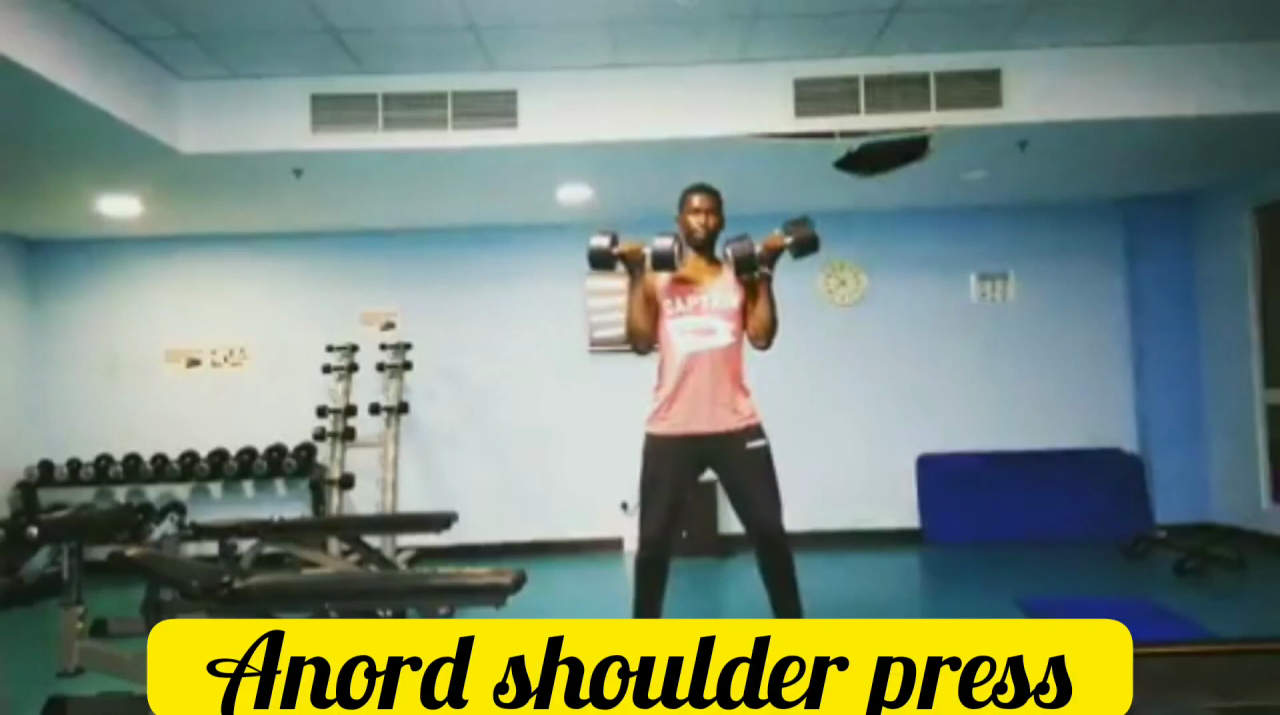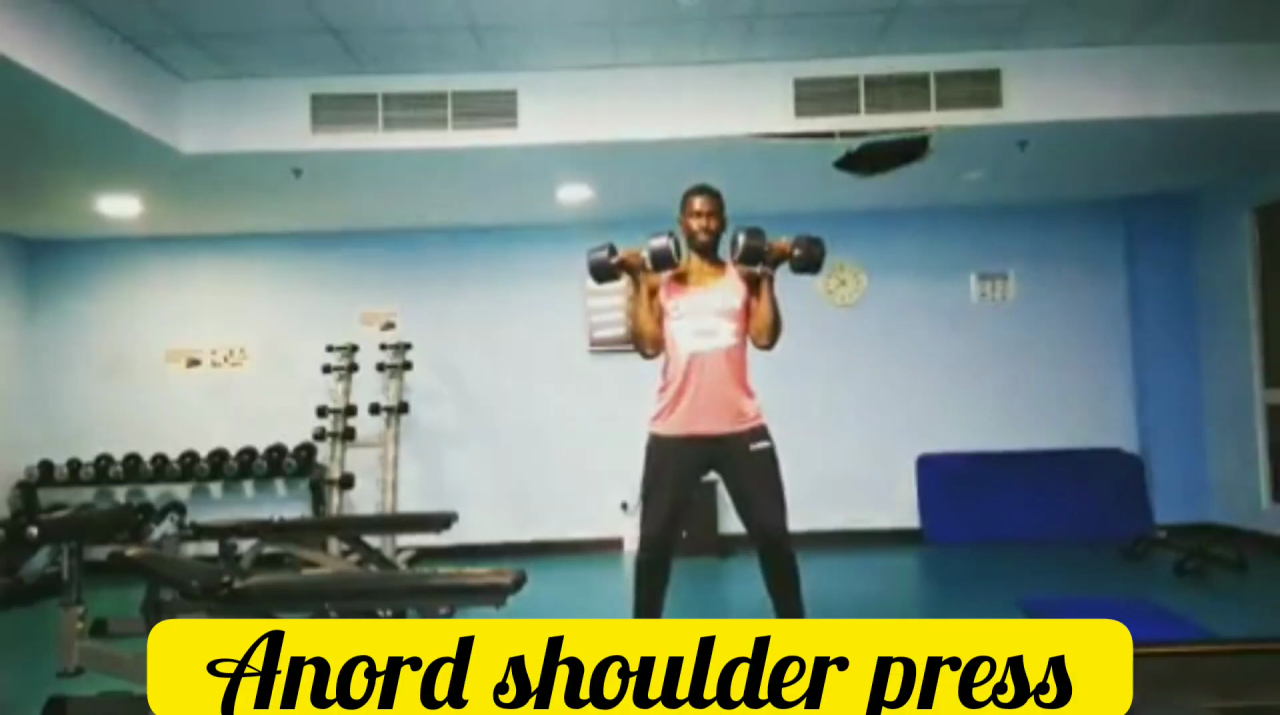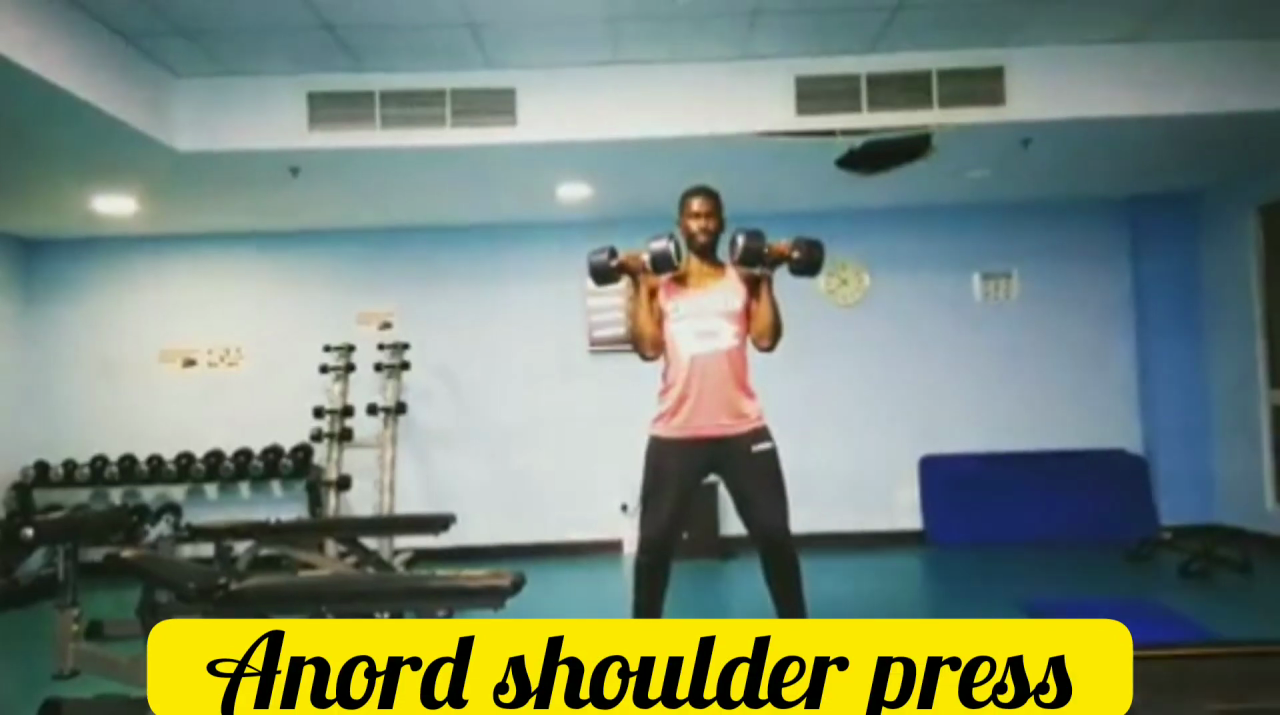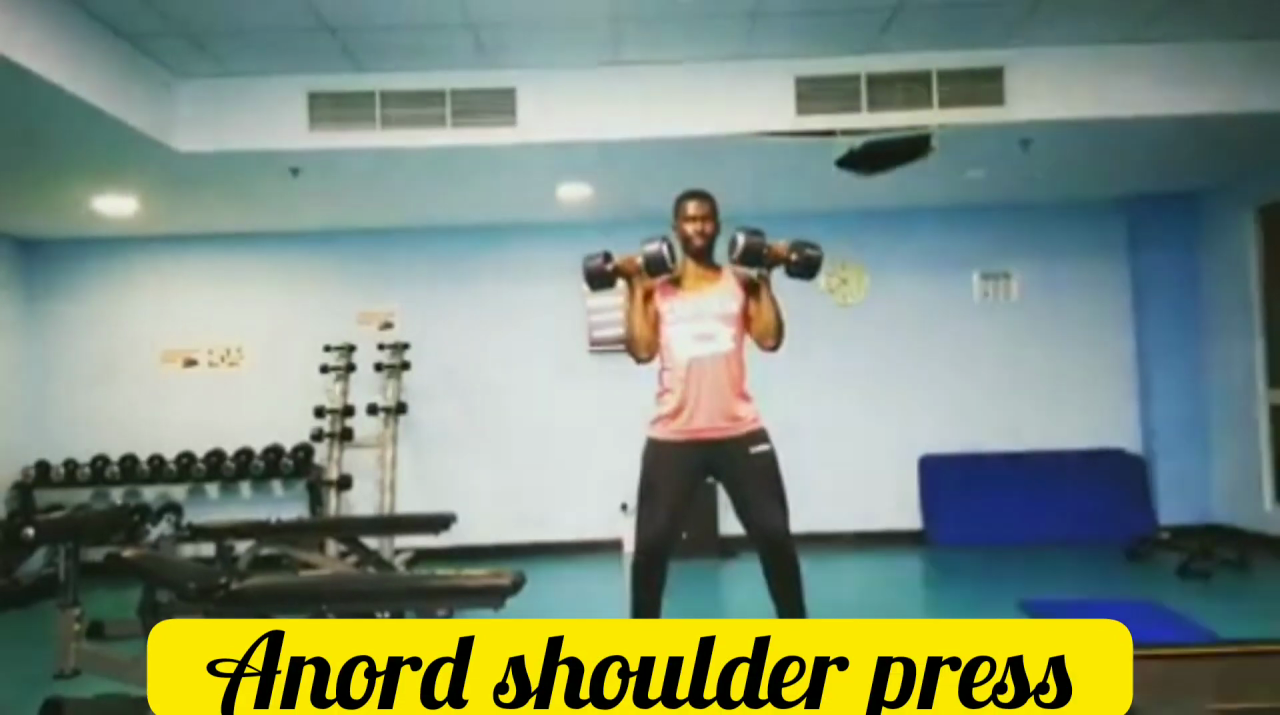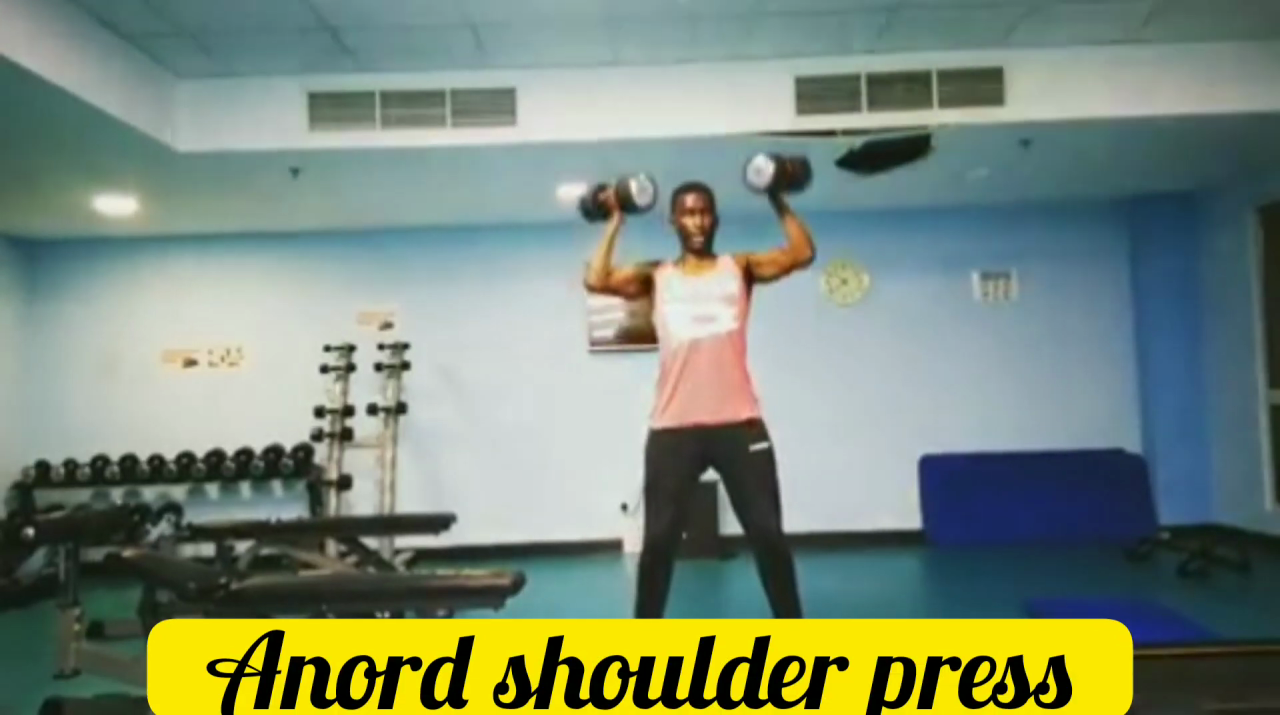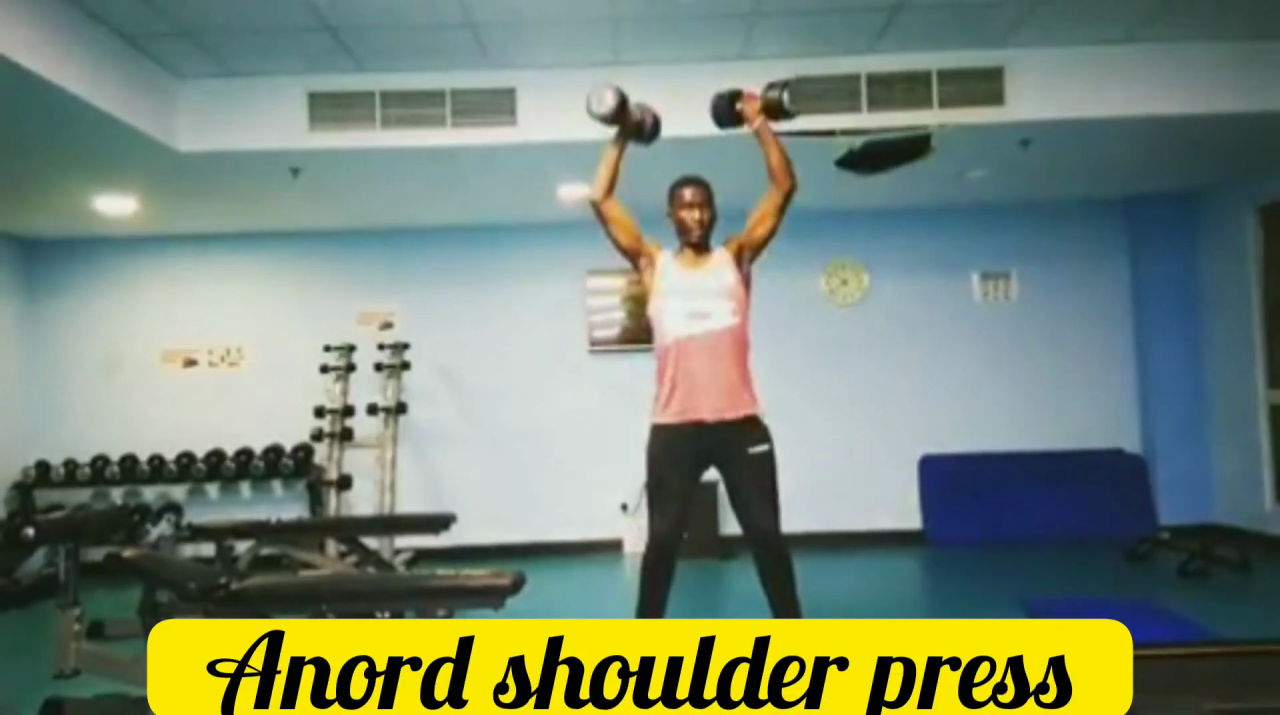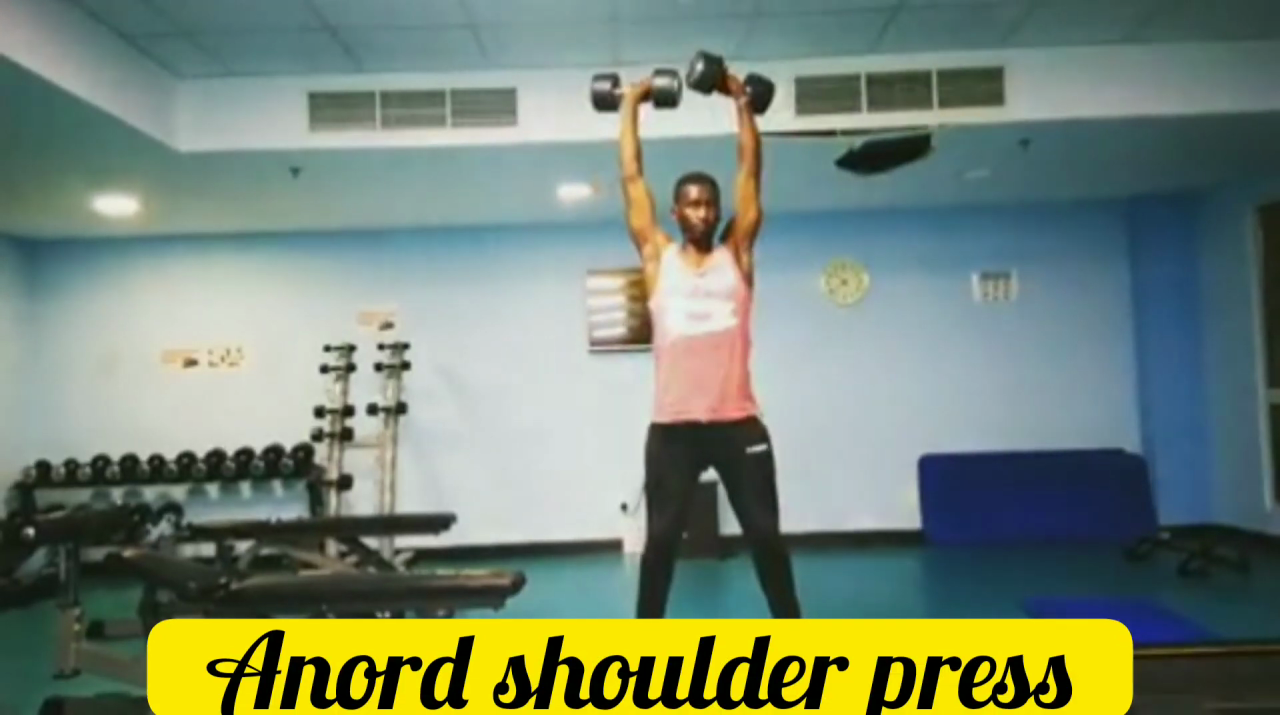
dt=0.4s
person 1, frame 1
left shoulder: (741, 276)
right shoulder: (657, 279)
left elbow: (762, 337)
right elbow: (640, 341)
left wrist: (765, 272)
right wrist: (636, 275)
left hip: (736, 426)
right hip: (671, 429)
left knee: (768, 530)
right knee: (654, 537)
person 1, frame 2
left shoulder: (745, 278)
right shoulder: (660, 282)
left elbow: (765, 337)
right elbow: (648, 345)
left wrist: (769, 274)
right wrist: (638, 281)
left hip: (741, 427)
right hip: (675, 430)
left knee: (771, 532)
right knee: (656, 538)
person 1, frame 3
left shoulder: (744, 279)
right shoulder: (660, 284)
left elbow: (766, 339)
right elbow: (647, 347)
left wrist: (766, 278)
right wrist: (639, 283)
left hip: (741, 429)
right hip: (675, 434)
left knee: (774, 534)
right knee: (655, 541)
person 1, frame 4
left shoulder: (740, 284)
right shoulder: (657, 290)
left elbow: (770, 339)
right elbow: (641, 350)
left wrist: (765, 279)
right wrist: (633, 287)
left hip: (739, 431)
right hip: (673, 436)
left knee: (774, 535)
right knee: (652, 542)
person 1, frame 5
left shoulder: (741, 268)
right shoulder: (656, 276)
left elbow: (802, 253)
right elbow: (596, 278)
left wrist: (778, 203)
right wrist: (616, 218)
left hip: (739, 423)
right hip: (673, 427)
left knee: (767, 533)
right knee: (659, 538)
person 1, frame 6
left shoulder: (737, 257)
right shoulder: (653, 263)
left elbow: (783, 187)
right elbow: (602, 200)
left wrist: (760, 123)
right wrist: (621, 137)
left hip: (739, 422)
right hip: (675, 425)
left knee: (766, 535)
right knee: (663, 539)
person 1, frame 7
left shoulder: (738, 254)
right shoulder: (658, 257)
left elbow: (750, 170)
right elbow: (632, 177)
left wrist: (742, 101)
right wrist: (631, 105)
left hip: (738, 424)
right hip: (673, 427)
left knee: (765, 536)
right knee: (661, 539)
